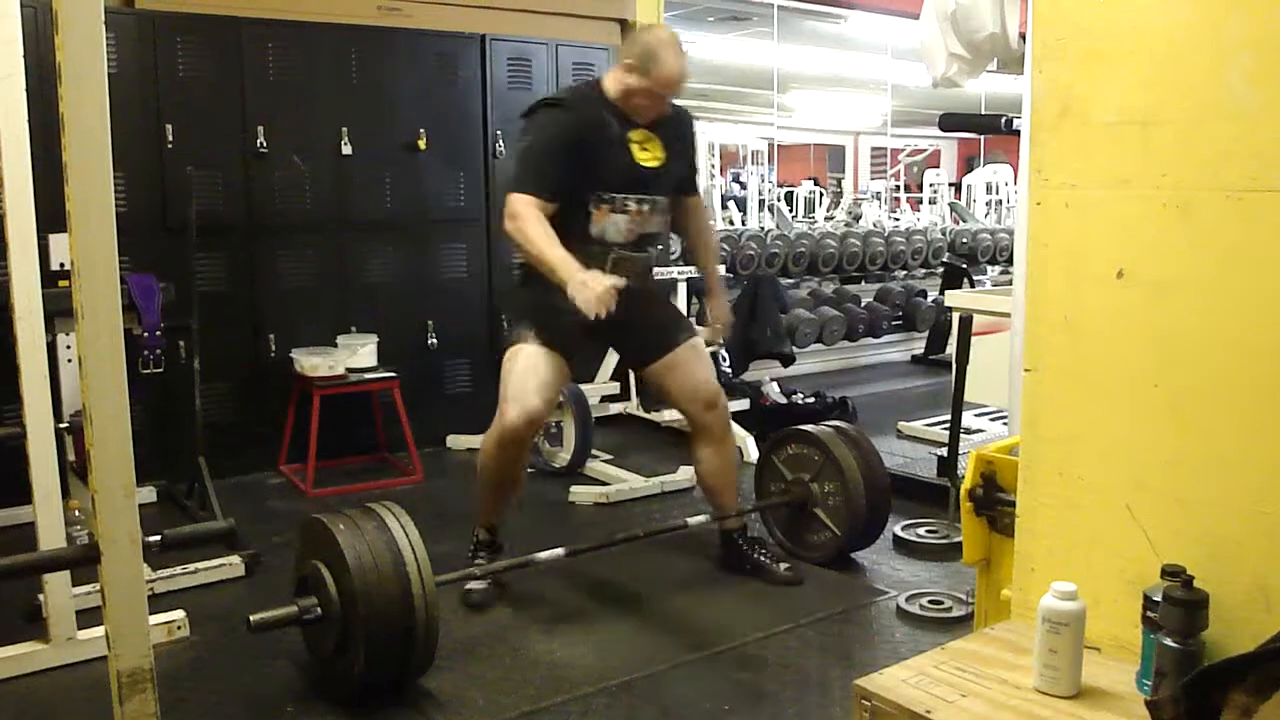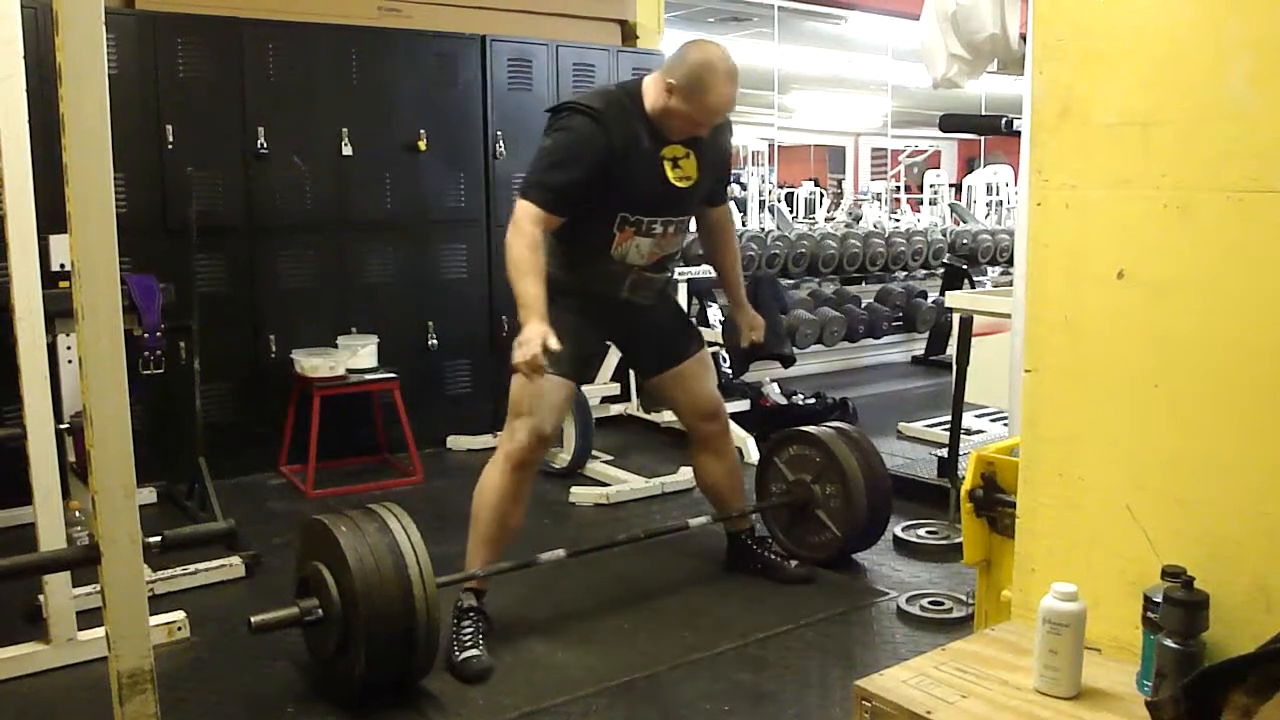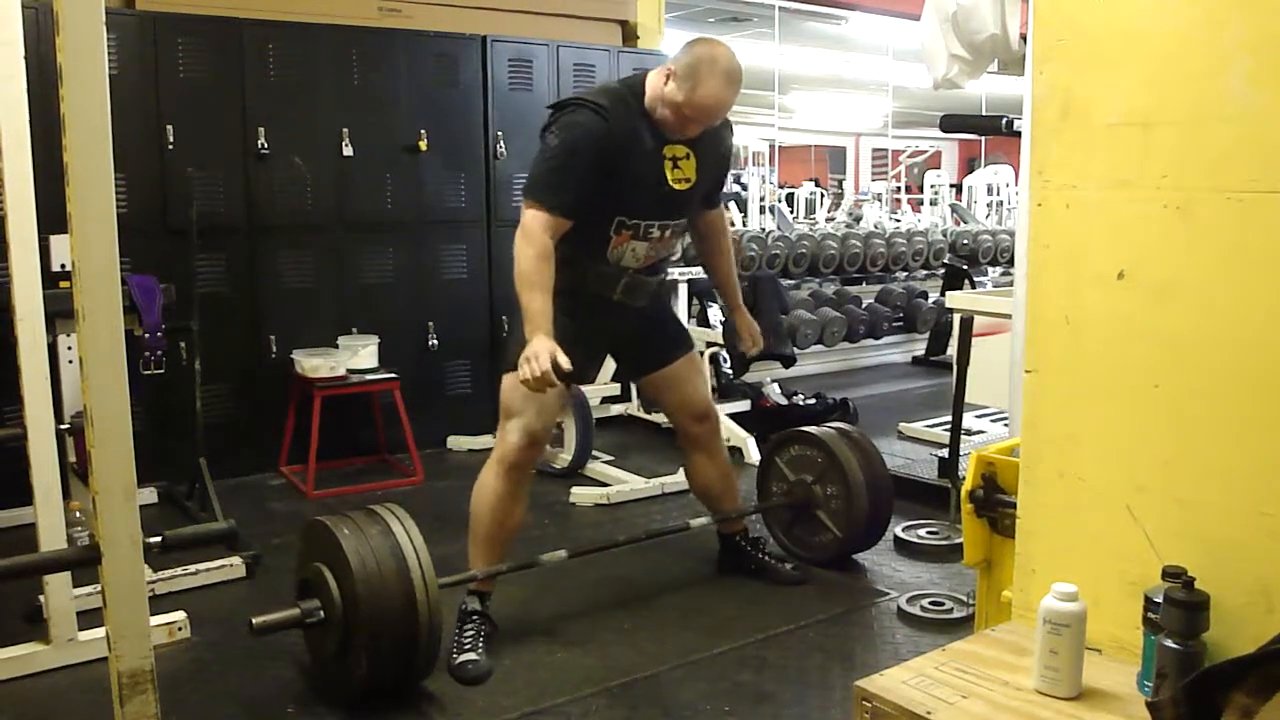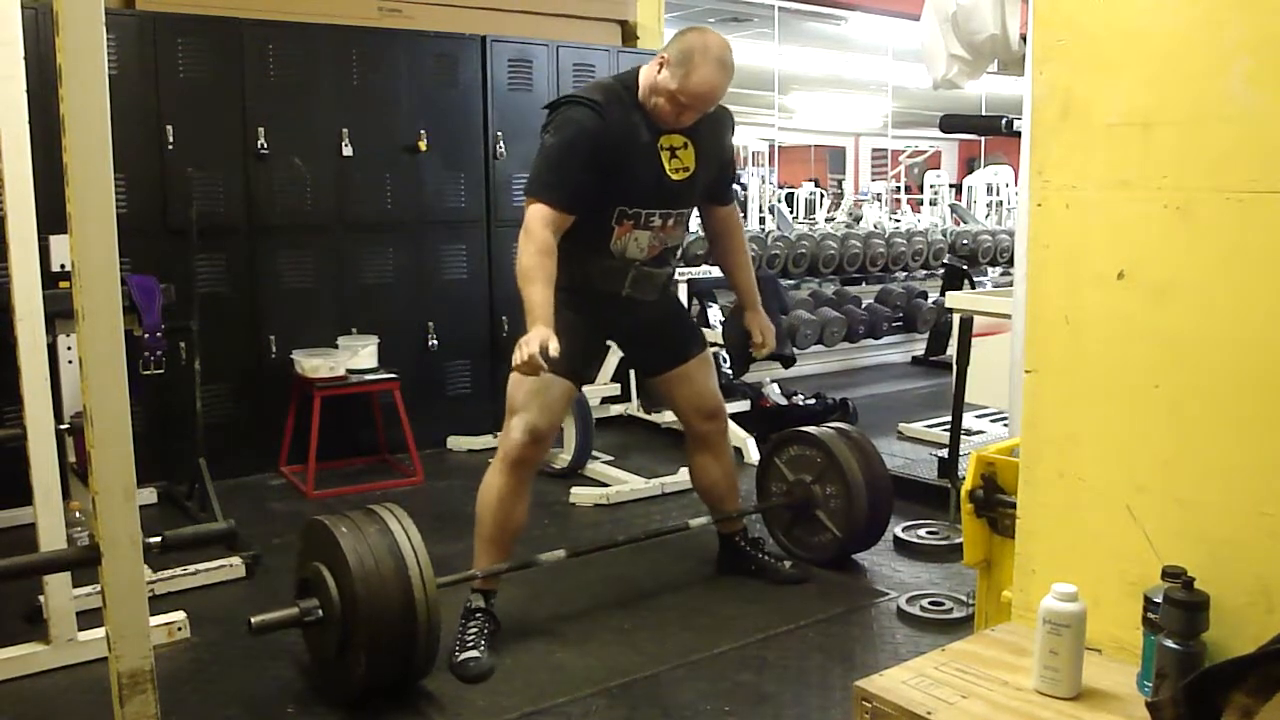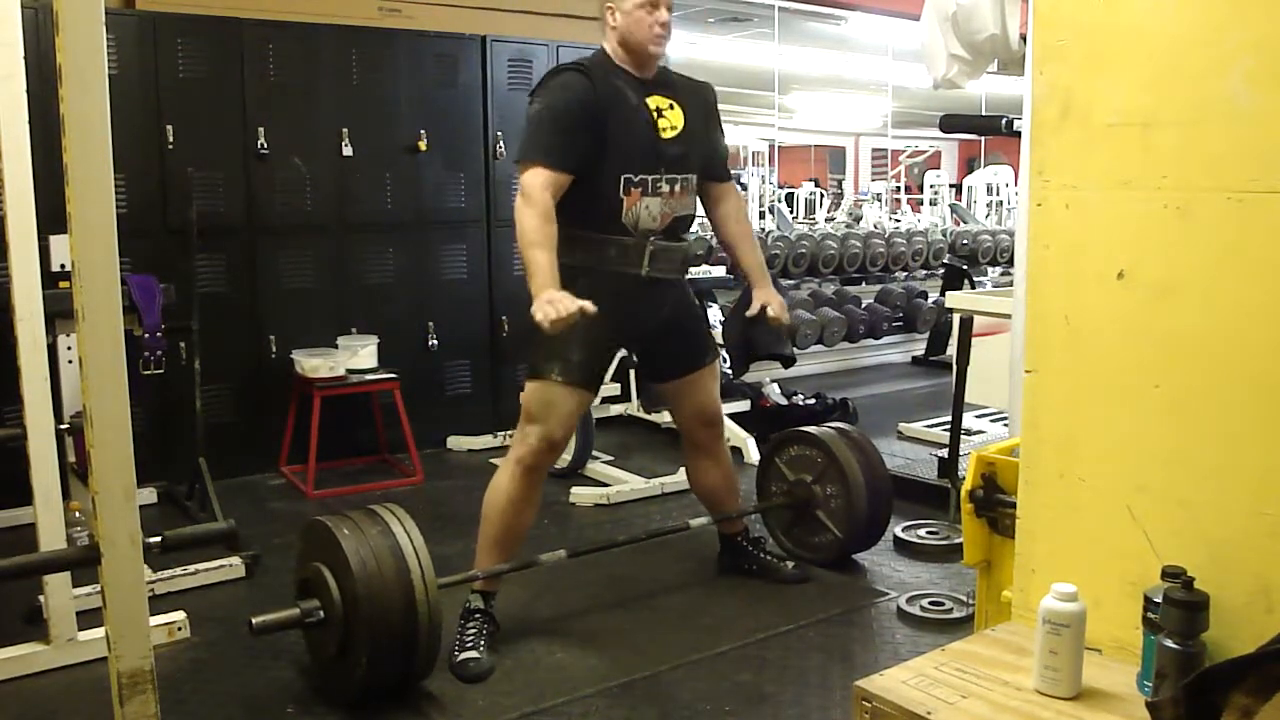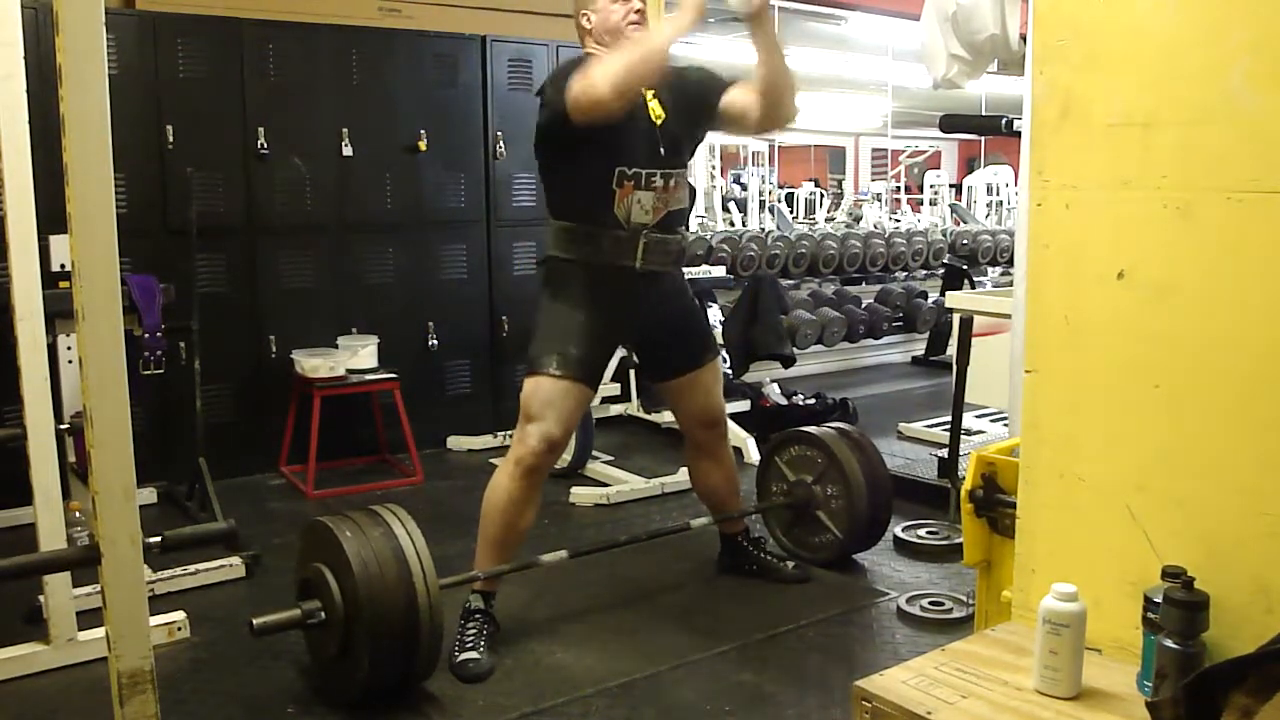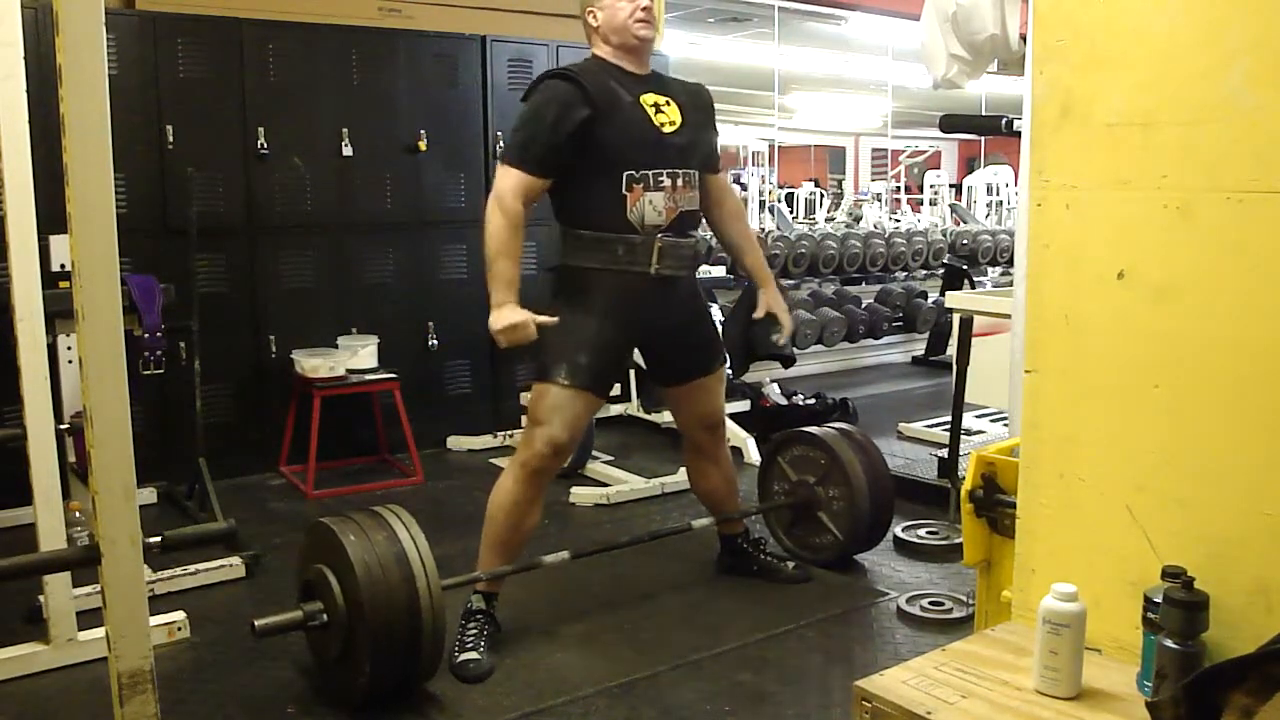
dt=0.7s
person 1, frame 1
left shoulder: (675, 125)
right shoulder: (563, 121)
left elbow: (689, 207)
right elbow: (520, 214)
left wrist: (715, 289)
right wrist: (575, 277)
left hip: (635, 287)
right hip: (559, 288)
left knee: (708, 404)
right knee: (519, 420)
left ankle: (736, 540)
right ankle: (485, 544)
person 1, frame 2
left shoulder: (711, 134)
right shoulder: (592, 128)
left elbow: (715, 217)
right elbow: (527, 223)
left wrist: (739, 303)
right wrist: (533, 322)
left hip: (648, 293)
right hip: (571, 293)
left knee: (709, 416)
right knee: (526, 439)
left ankle: (744, 541)
right ankle: (470, 606)
person 1, frame 3
left shoulder: (712, 135)
right shoulder: (592, 123)
left elbow: (708, 221)
right elbow: (535, 230)
left wrist: (737, 309)
right wrist: (538, 335)
left hip: (641, 295)
right hip: (566, 294)
left knee: (700, 417)
right knee: (520, 442)
left ankle: (737, 542)
right ankle: (474, 610)
person 1, frame 4
left shoulder: (712, 127)
right shoulder: (588, 119)
left elbow: (721, 216)
right elbow: (540, 226)
left wrist: (752, 306)
right wrist: (539, 325)
left hip: (652, 292)
right hip: (576, 294)
left knee: (709, 416)
right knee: (523, 440)
left ankle: (737, 544)
right ankle: (478, 607)
person 1, frame 5
left shoulder: (695, 97)
right shoulder: (575, 90)
left elbow: (722, 197)
right elbow: (536, 193)
left wrist: (762, 283)
right wrist: (547, 290)
left hip: (668, 287)
right hip: (592, 289)
left knee: (706, 424)
right knee: (536, 445)
left ankle: (737, 544)
right ankle: (479, 606)
person 1, frame 6
left shoulder: (687, 87)
right shoulder: (575, 80)
left elbow: (776, 112)
right elbow: (612, 92)
left hip: (662, 281)
right hip: (585, 284)
left knee: (710, 423)
right knee: (536, 445)
left ankle: (738, 545)
right ankle: (478, 607)
person 1, frame 7
left shoulder: (690, 98)
right shoulder: (569, 93)
left elbow: (718, 197)
right elbow: (507, 197)
left wrist: (765, 282)
right wrist: (504, 301)
left hip: (677, 288)
right hip: (596, 292)
left knee: (709, 431)
right knee: (543, 449)
left ankle: (737, 546)
right ankle: (479, 608)
